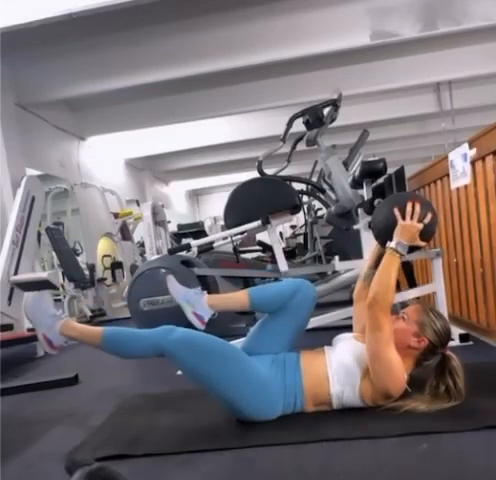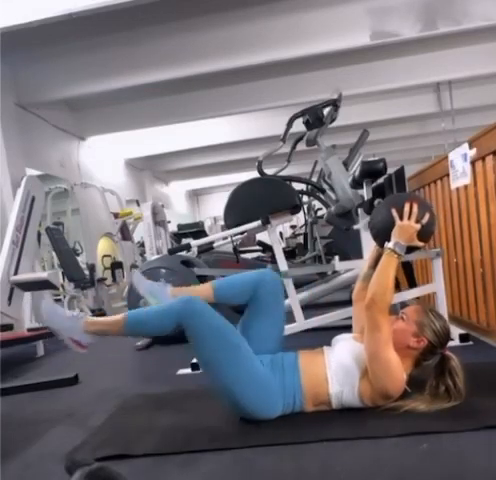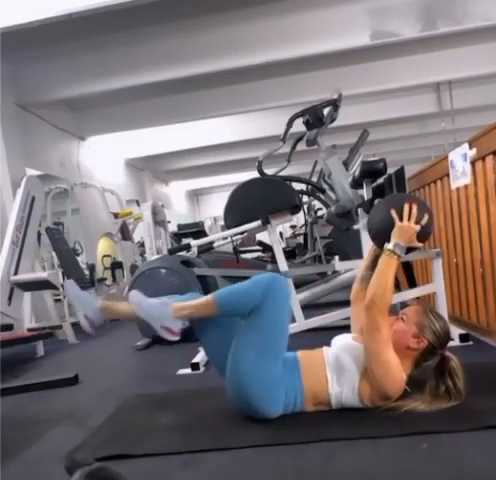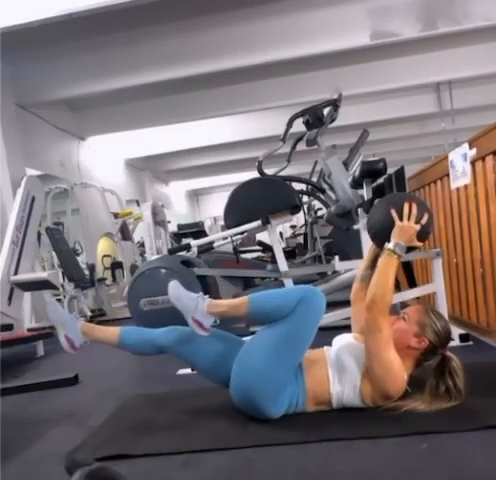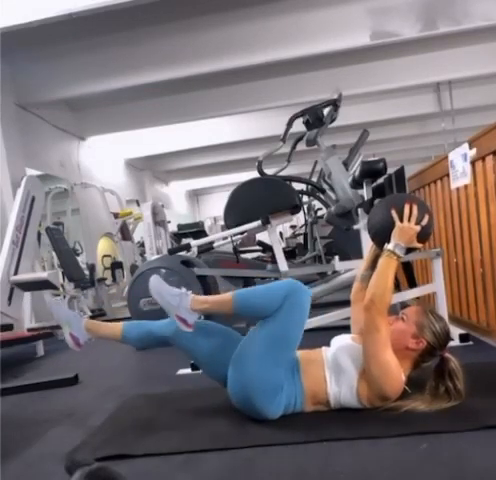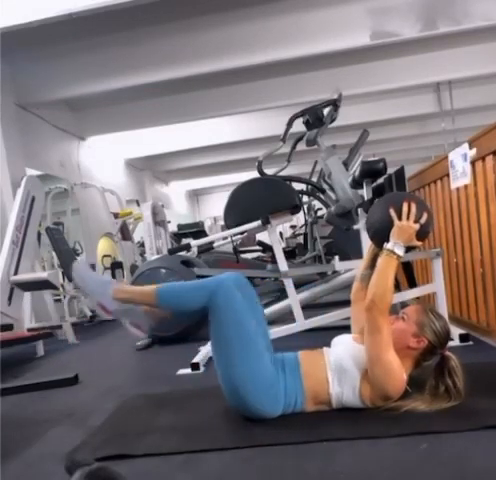
dt=0.3s
person 1, frame 1
left shoulder: (390, 378)
right shoulder: (371, 350)
left elbow: (375, 307)
right elbow: (362, 296)
left wrist: (399, 246)
right wrist: (381, 246)
left hip: (260, 392)
right hip: (265, 365)
left knee: (169, 338)
right knee: (302, 290)
left ankle: (65, 330)
right ankle: (206, 305)
person 1, frame 2
left shoulder: (390, 379)
right shoulder: (374, 350)
left elbow: (374, 307)
right elbow: (364, 301)
left wrist: (398, 246)
right wrist: (376, 247)
left hip: (258, 393)
right hip: (265, 367)
left knee: (189, 308)
right knee: (266, 280)
left ankle: (88, 329)
right ankle: (168, 294)
person 1, frame 3
left shoulder: (389, 380)
right shoulder: (378, 353)
left elbow: (372, 308)
right elbow: (360, 298)
left wrist: (396, 247)
right wrist: (376, 248)
left hip: (262, 393)
right hip: (266, 371)
left knee: (273, 284)
right knee: (192, 305)
left ankle: (171, 312)
right ankle: (103, 310)
person 1, frame 4
left shoulder: (391, 378)
right shoulder: (372, 349)
left elbow: (374, 310)
right elbow: (360, 298)
left wrist: (396, 246)
right wrist: (377, 247)
left hip: (262, 390)
right hip: (256, 375)
left knee: (310, 296)
right knee: (174, 336)
left ankle: (209, 308)
right ankle: (82, 332)
person 1, frame 5
left shoulder: (388, 380)
right shoulder: (369, 349)
left elbow: (372, 310)
right elbow: (360, 298)
left wrist: (397, 248)
right wrist: (377, 248)
left hip: (259, 391)
right hip: (256, 376)
left knee: (295, 291)
right knee: (175, 329)
left ankle: (195, 305)
right ankle: (88, 329)
person 1, frame 6
left shoulder: (390, 378)
right shoulder: (371, 348)
left elbow: (376, 309)
right elbow: (360, 298)
left wrist: (395, 247)
right wrist: (375, 247)
left hip: (261, 392)
right hip: (268, 373)
left knee: (229, 287)
right knee: (232, 285)
left ankle: (119, 293)
right ankle: (142, 310)
